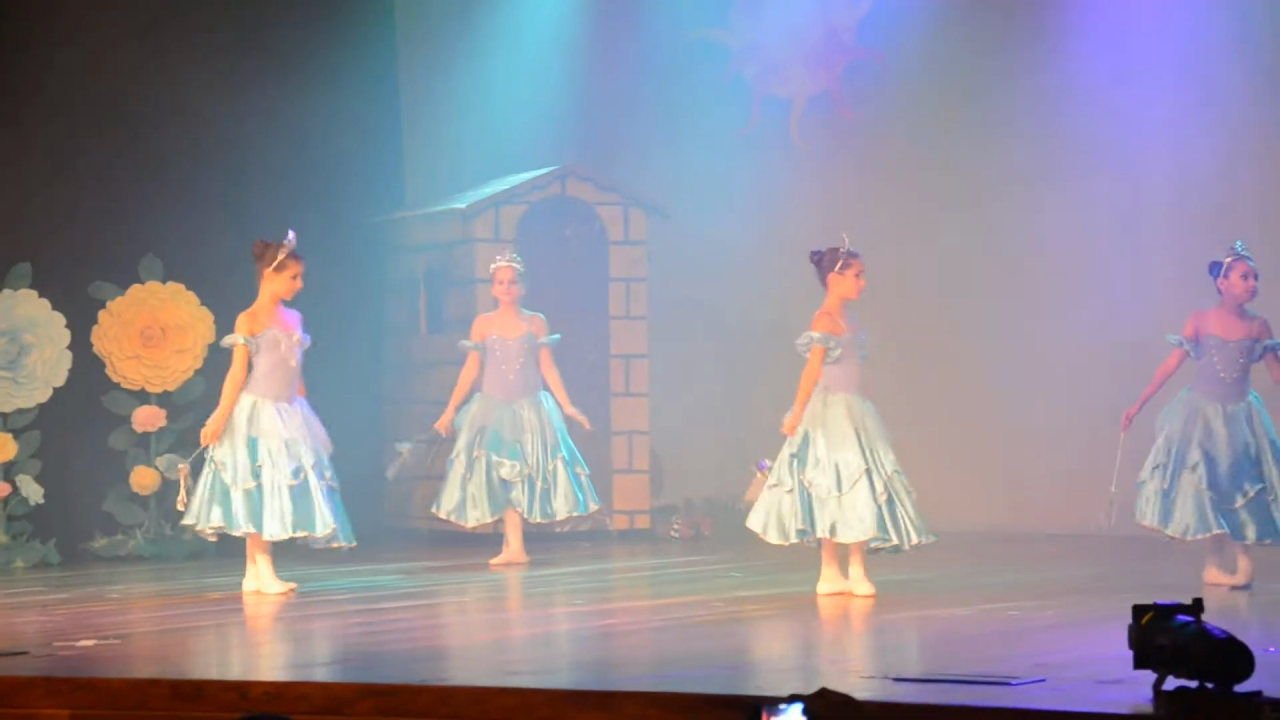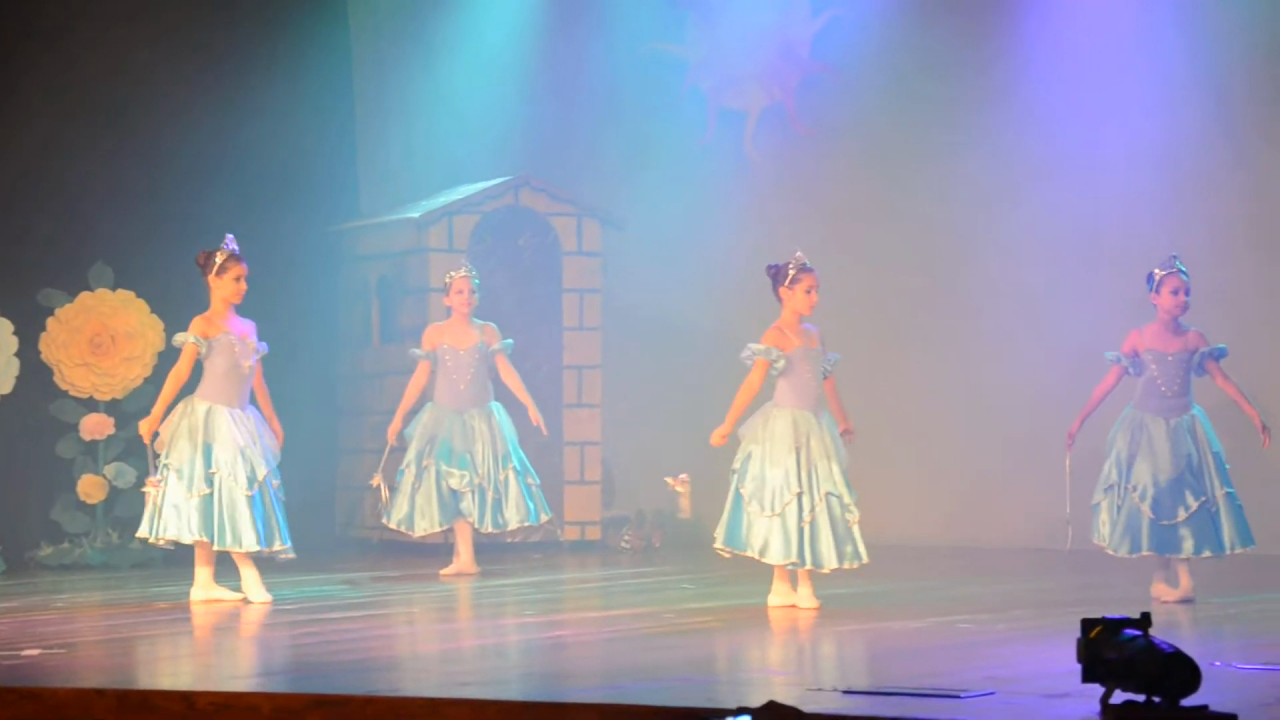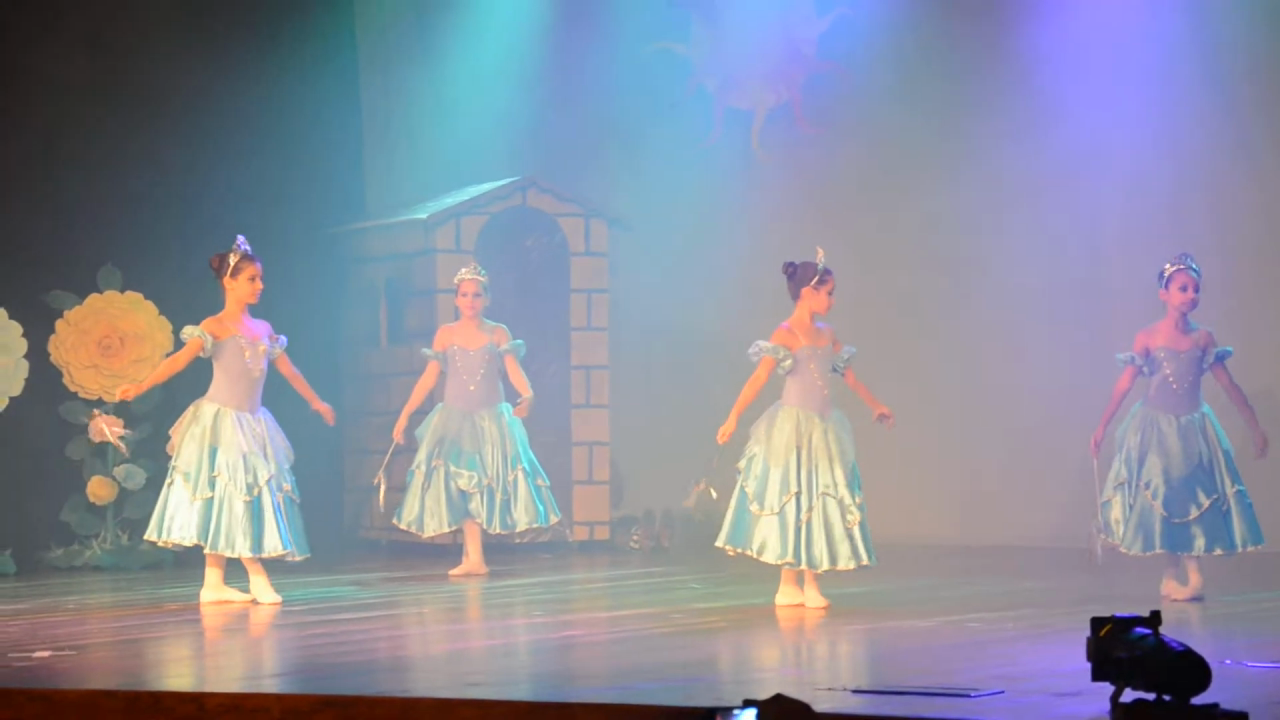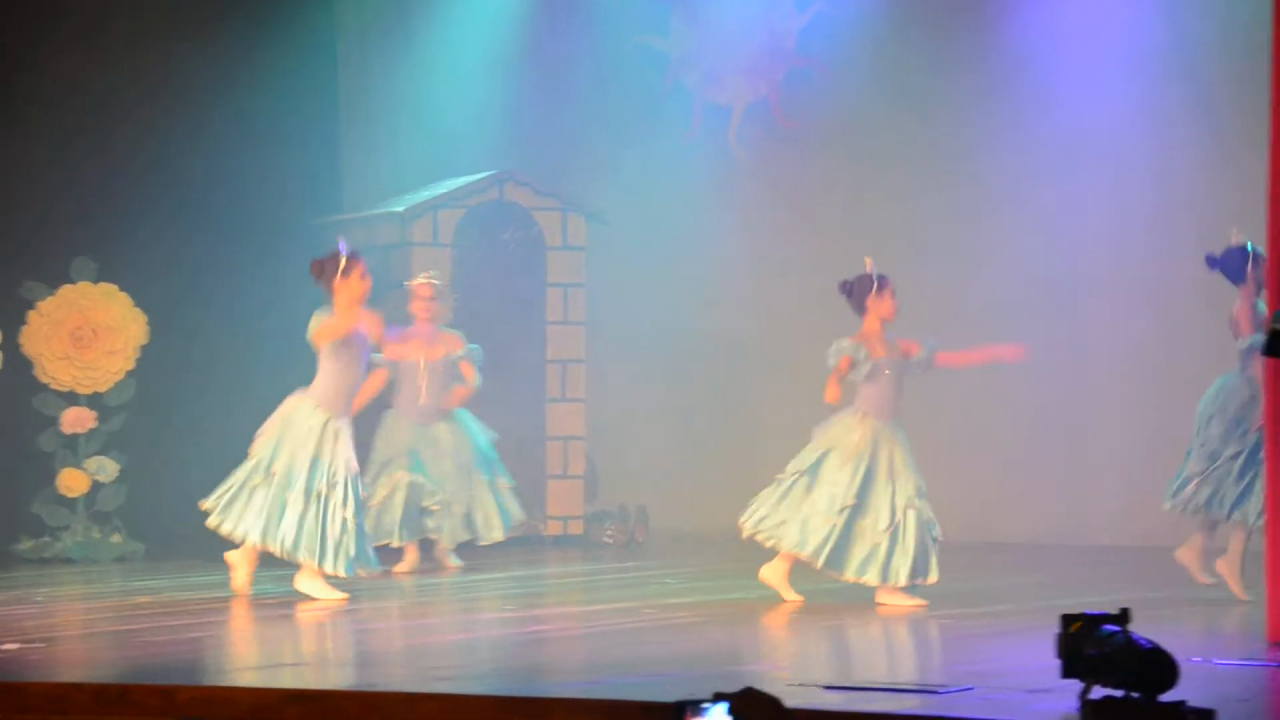
dt=1s
person 1, frame 1
left shoulder: (294, 318)
right shoulder: (248, 320)
right elbow: (237, 372)
left wrist: (302, 412)
right wrist: (220, 418)
left hip: (290, 414)
right hip: (257, 413)
left knee: (285, 486)
right knee: (263, 487)
left ankle: (254, 573)
right ankle: (263, 570)
person 1, frame 2
left shoulder: (248, 326)
right shoulder: (203, 324)
right elbow: (181, 371)
left wrist: (272, 421)
right wrist: (155, 415)
left hip: (242, 419)
right hip: (209, 418)
left knee: (227, 499)
right knee: (218, 495)
left ankle: (204, 582)
right ankle: (248, 574)
person 1, frame 3
left shoulder: (263, 328)
right shoulder: (214, 326)
left elbow: (287, 368)
right elbow: (180, 359)
left wrist: (315, 401)
right wrist: (141, 386)
left hip: (254, 422)
right hip: (221, 421)
left knee: (240, 500)
right knee: (227, 497)
left ankle: (214, 584)
person 1, frame 4
left shoulder: (358, 326)
right shoulder: (329, 320)
right elbow: (327, 332)
right wrist: (358, 319)
left hip: (335, 425)
right hip: (313, 420)
left knee: (329, 495)
right knee: (287, 494)
right ankle: (246, 555)
person 2, frame 1
left shoulder: (845, 319)
right shoulder: (825, 320)
right elbow: (813, 366)
left wrist: (865, 407)
right wrist: (798, 411)
left hip: (852, 413)
right hip: (830, 413)
left knee: (859, 487)
right knee: (839, 486)
left ankle: (834, 572)
right ankle: (834, 572)
person 2, frame 2
left shoulder: (813, 333)
right shoulder: (775, 335)
left elbow: (827, 381)
right elbow: (754, 381)
left wrist: (842, 421)
right wrist: (728, 423)
left hip: (813, 427)
right hip: (784, 426)
left knee: (812, 502)
right knee: (788, 501)
left ankle: (793, 585)
right ankle: (790, 585)
person 2, frame 3
left shoulder: (827, 334)
right shoulder: (785, 334)
left elbow: (849, 375)
right elbow: (759, 378)
left wrist: (876, 406)
right wrist: (733, 418)
left hip: (824, 428)
right hip: (793, 427)
left knee: (821, 502)
right knee: (793, 501)
left ankle: (809, 583)
right ankle: (791, 585)
person 2, frame 4
left shoulder: (899, 347)
right shoulder: (856, 343)
left elbow: (947, 359)
right elbow: (838, 370)
left wrist: (996, 354)
right wrist: (833, 388)
left hip: (885, 439)
right hip: (853, 436)
left knee: (902, 509)
right knee: (828, 503)
left ankle: (887, 586)
right ankle: (778, 569)
person 3, frame 1
right shoulder: (1200, 321)
right elbow: (1171, 364)
right wrist: (1138, 405)
left hip: (1239, 415)
right hip: (1201, 410)
left knee: (1234, 482)
right knee: (1204, 481)
left ankle: (1216, 565)
person 3, frame 2
left shoulder: (1194, 339)
right shoulder: (1137, 337)
left elbow: (1222, 379)
right elbow: (1110, 381)
left wrist: (1255, 415)
right wrist: (1079, 421)
left hip: (1183, 428)
right hip: (1145, 427)
left knee: (1181, 498)
right knee: (1151, 497)
left ankle: (1162, 579)
person 3, frame 3
left shoulder: (1203, 337)
right shoulder: (1147, 336)
left elbow: (1227, 383)
right elbow: (1125, 383)
left wrist: (1254, 425)
right wrist: (1102, 427)
left hip: (1193, 427)
right hip: (1155, 426)
left knee: (1191, 497)
right knee: (1160, 496)
left ankle: (1175, 578)
person 3, frame 4
left shoulder: (1256, 308)
right shoulder: (1245, 309)
right elbow: (1253, 357)
right wrist: (1264, 404)
left hip: (1252, 402)
right hip: (1242, 402)
left knee: (1248, 479)
right knee: (1229, 480)
left ankle: (1231, 561)
right ankle: (1194, 547)
person 4, frame 1
left shoulder: (536, 322)
right shoulder: (482, 324)
left elbow: (547, 367)
right elbow: (471, 370)
left wrist: (567, 405)
right wrist: (450, 409)
left hip: (529, 408)
right hip: (493, 409)
left knee: (525, 472)
right knee: (499, 473)
left ankle: (512, 545)
right ankle: (515, 547)
person 4, frame 2
left shoulder: (488, 332)
right shoulder: (433, 333)
left elbow: (506, 371)
right elbow: (420, 377)
left wrist: (530, 405)
right wrist: (399, 416)
left hip: (481, 418)
right hip: (444, 418)
left knee: (476, 481)
right knee: (449, 484)
left ankle: (462, 554)
right ankle: (465, 557)
person 4, frame 3
left shoulder: (499, 333)
right shoulder: (445, 334)
left elbow: (514, 370)
right elbow: (429, 377)
left wrist: (528, 395)
right wrist: (405, 414)
left hip: (492, 419)
right hip: (454, 419)
left knee: (487, 484)
right knee: (459, 485)
left ankle: (470, 554)
right ankle: (475, 558)
person 4, frame 4
left shoulder: (455, 340)
right shoulder: (399, 341)
left elbow: (473, 377)
right elbow: (376, 382)
left wrist: (467, 389)
left hip: (445, 427)
right hip: (407, 427)
left knee: (449, 487)
right knee: (402, 483)
left ankle: (444, 547)
right ankle: (410, 550)
